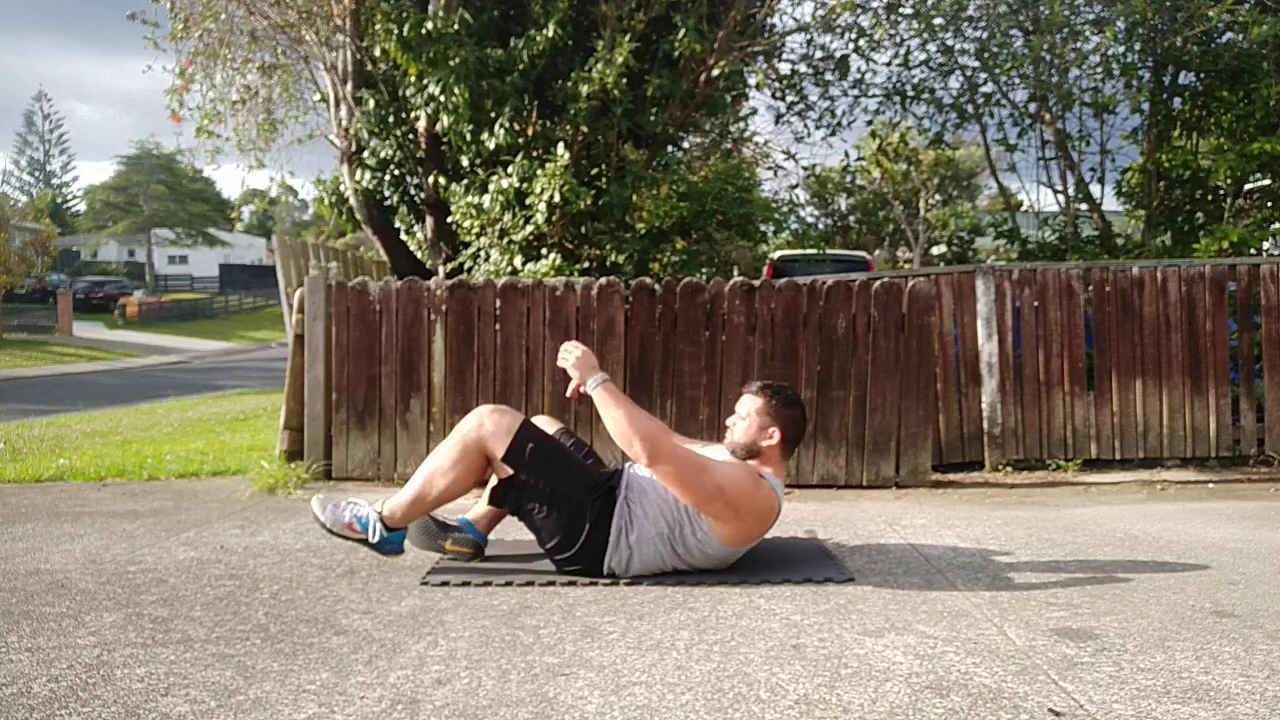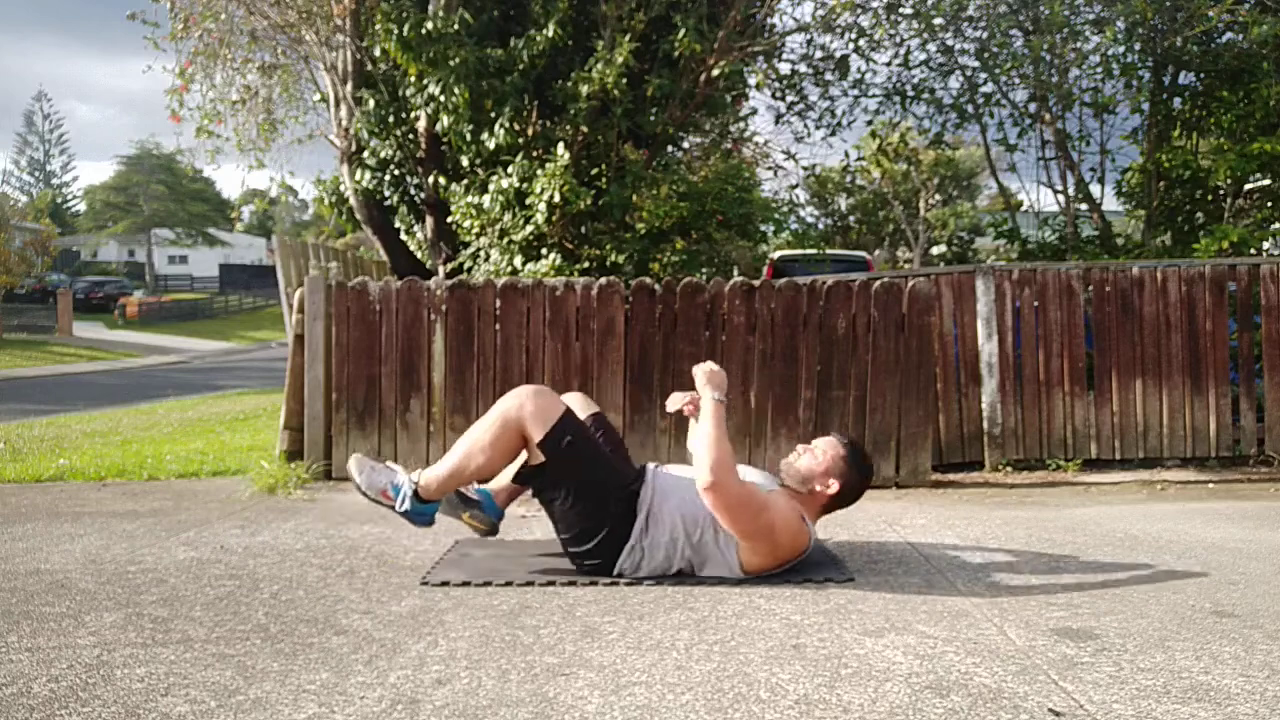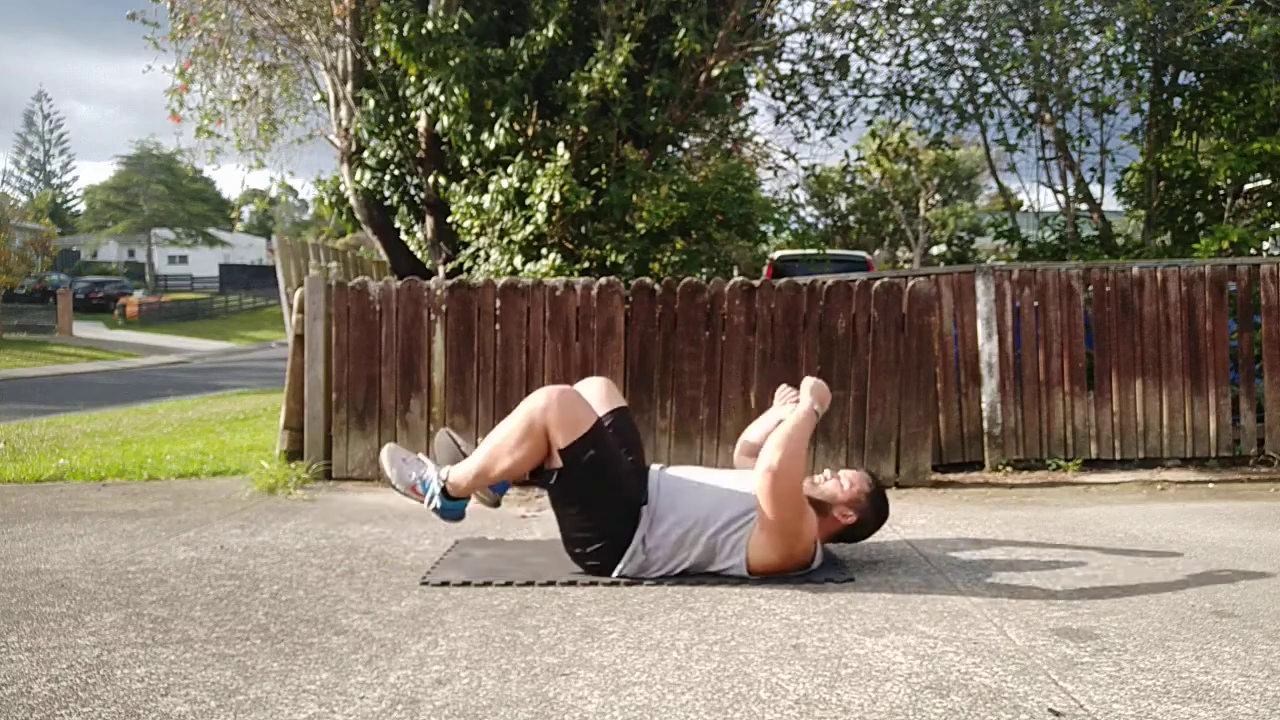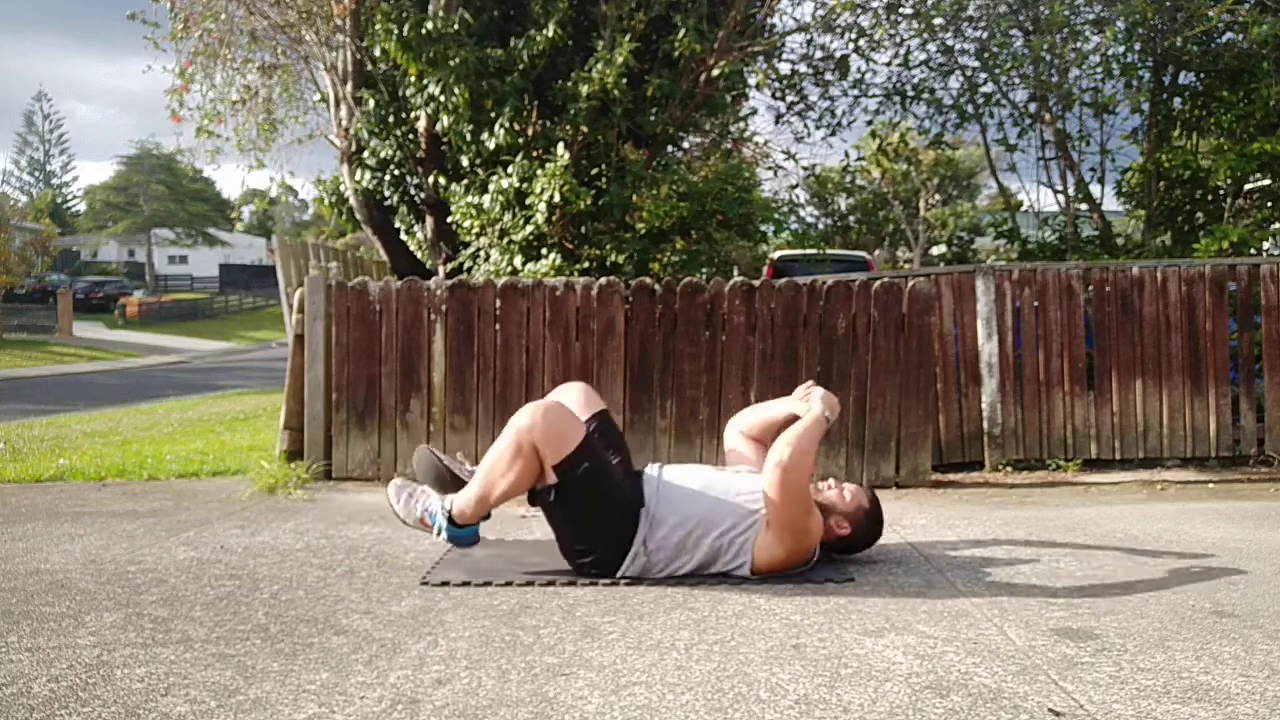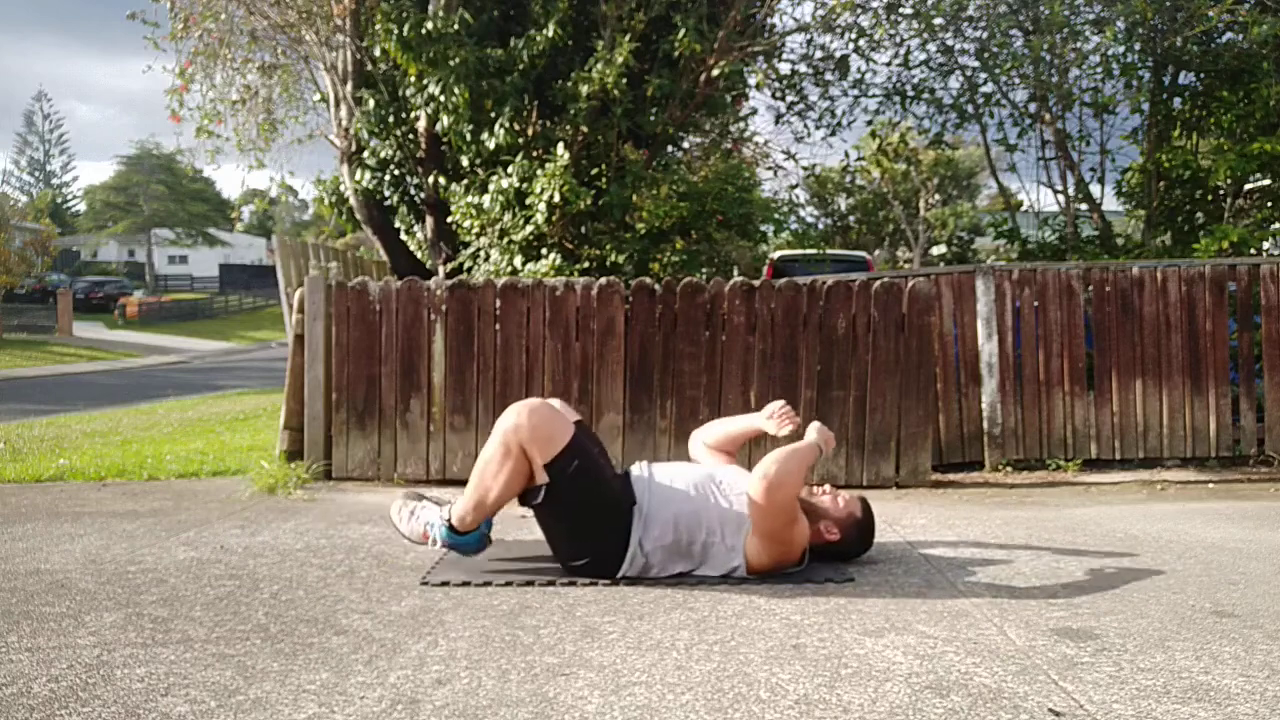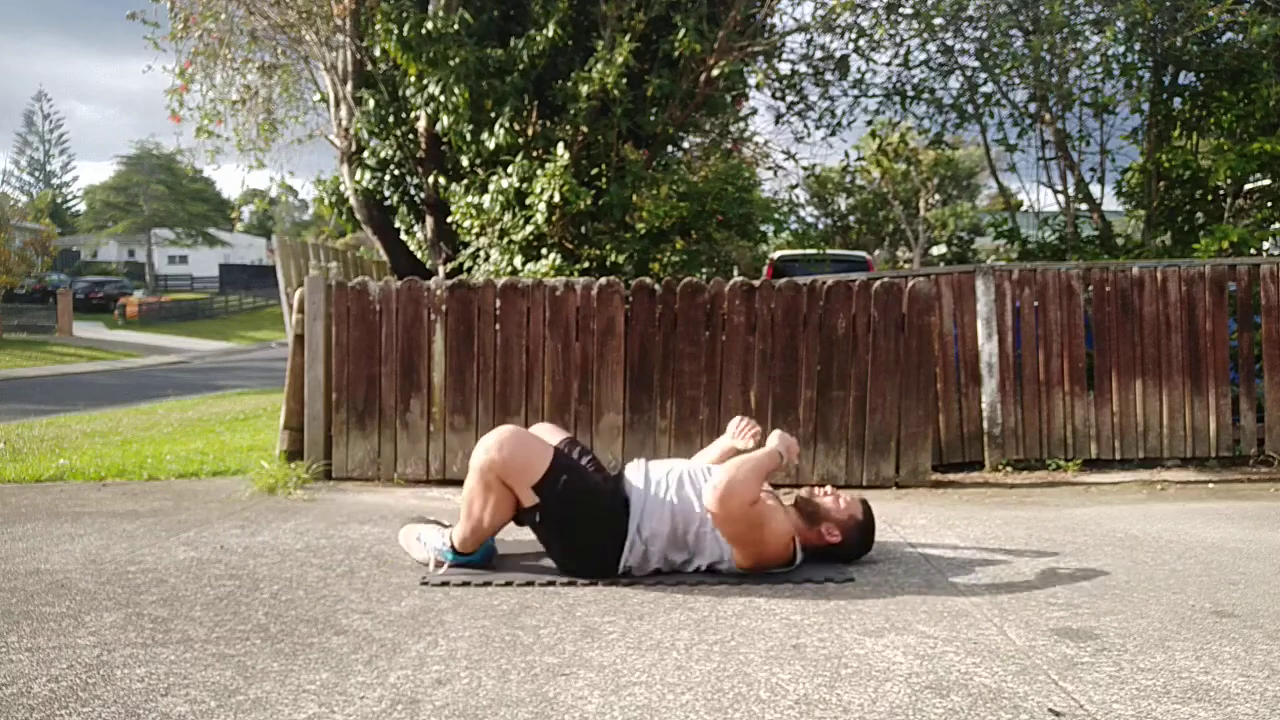
dt=0.2s
person 1, frame 1
left shoulder: (751, 497)
right shoulder: (741, 467)
left elbow: (650, 451)
right elbow: (659, 444)
left wrist: (594, 376)
right wrist: (602, 391)
left hip: (593, 535)
right hip: (609, 498)
left knee: (487, 422)
right knee: (540, 428)
left ankle: (385, 525)
right ankle: (469, 531)
person 1, frame 2
left shoulder: (785, 533)
right shoulder: (778, 501)
left elbow: (711, 480)
right elbow: (720, 469)
left wrist: (713, 395)
right wrist: (700, 413)
left hip: (610, 533)
right hip: (630, 496)
left knee: (527, 402)
right knee: (566, 406)
left ankle: (418, 495)
right ankle: (485, 504)
person 1, frame 3
left shoulder: (797, 541)
right shoulder: (785, 507)
left elbow: (771, 477)
right elbow: (749, 448)
left wrist: (809, 411)
right wrist: (785, 412)
left hip: (617, 534)
right hip: (635, 490)
left knee: (551, 403)
right knee: (594, 389)
left ankle: (449, 490)
right ankle: (487, 475)
person 1, frame 4
left shoulder: (797, 538)
right shoulder: (767, 493)
left elbow: (784, 473)
right elbow: (739, 429)
left wrist: (820, 415)
right wrist: (793, 404)
left hip: (614, 538)
right hip: (629, 496)
left knee: (538, 419)
right knee: (573, 394)
left ankle: (456, 516)
right ankle: (477, 487)
person 1, frame 5
left shoulder: (786, 538)
right shoulder: (768, 504)
left elbow: (765, 487)
right elbow: (702, 443)
left wrist: (813, 448)
right wrist: (760, 420)
left hip: (607, 537)
right hip: (620, 501)
left knee: (526, 418)
right knee: (549, 413)
left ankle: (458, 527)
right ankle: (469, 509)
person 1, frame 6
left shoulder: (775, 536)
right shoulder: (768, 509)
left elbow: (721, 498)
right elbow: (695, 479)
left wrist: (775, 456)
right wrist: (733, 441)
left hip: (606, 534)
right hip: (616, 500)
left knee: (501, 445)
right knee: (543, 435)
left ankle: (462, 547)
right ankle: (475, 529)
